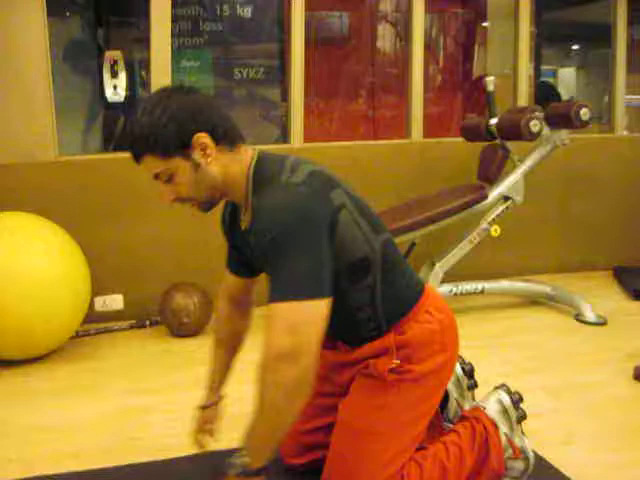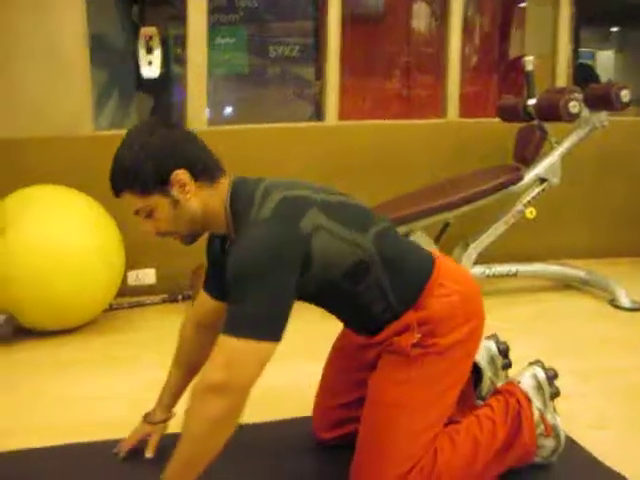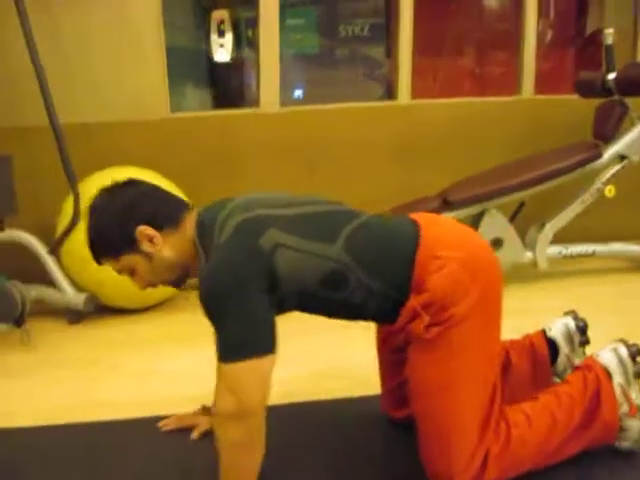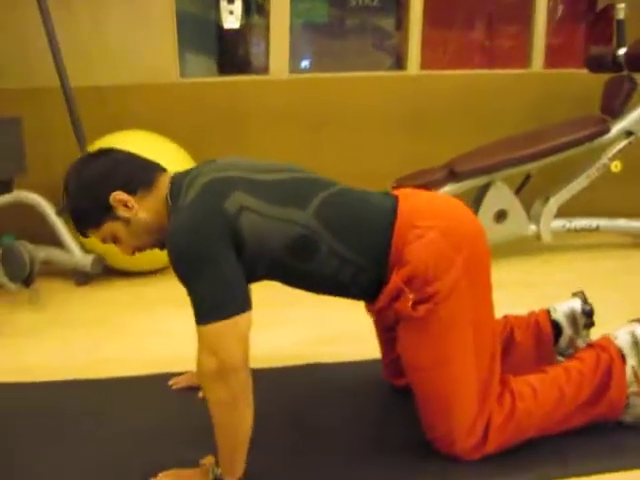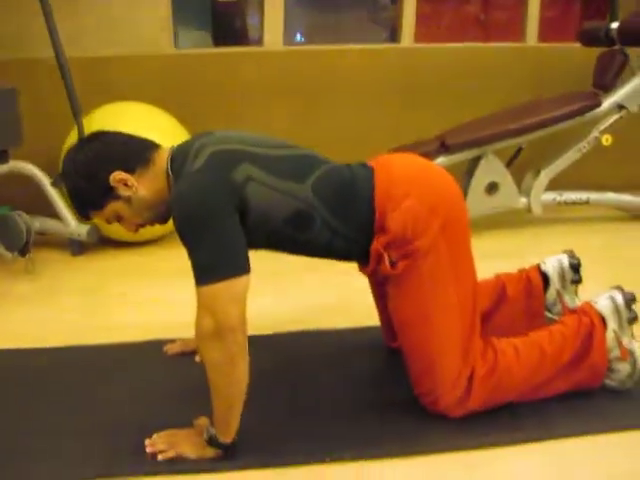
dt=0.4s
person 1, frame 1
left shoulder: (290, 205)
right shoulder: (240, 208)
left elbow: (288, 353)
right elbow: (233, 302)
right wrist: (212, 396)
left hip: (407, 343)
right hip: (350, 338)
left ankle: (489, 435)
right ankle: (437, 400)
person 1, frame 2
left shoulder: (267, 240)
right shoulder: (235, 221)
left elbow: (223, 387)
right elbow: (203, 321)
right wrist: (158, 413)
left hip: (434, 316)
right hip: (387, 315)
right knee: (331, 427)
left ankle: (522, 411)
right ankle: (471, 375)
person 1, frame 3
left shoulder: (226, 268)
right shoulder: (225, 226)
left elbow: (245, 411)
right wrist: (217, 407)
left hip: (449, 278)
right hip: (426, 250)
right knee: (405, 408)
right ankle: (549, 351)
person 1, frame 4
left shoulder: (192, 230)
right shoulder: (205, 189)
left elbow: (227, 367)
right wrist: (218, 366)
left hip: (431, 251)
right hip: (416, 223)
left knee: (464, 430)
right knee: (406, 377)
right ankle: (553, 331)
person 1, frame 5
left shoulder: (196, 197)
right shoulder: (198, 161)
left elbow: (225, 326)
left wrist: (218, 437)
right wrist: (213, 334)
left hip: (413, 212)
right hip: (397, 187)
left knee: (450, 387)
right knee: (407, 335)
right ankle: (543, 284)
